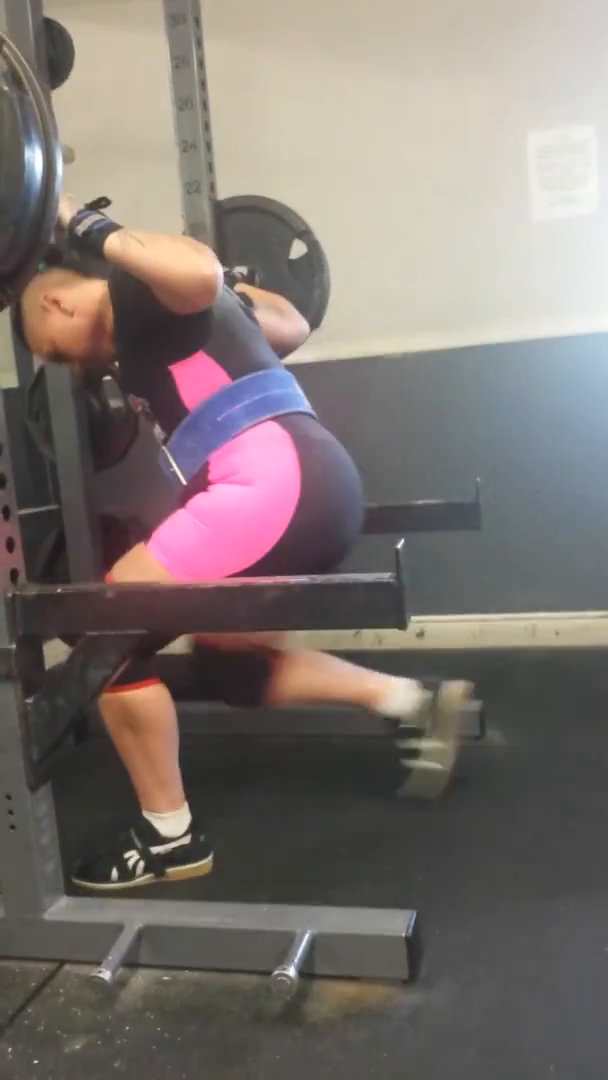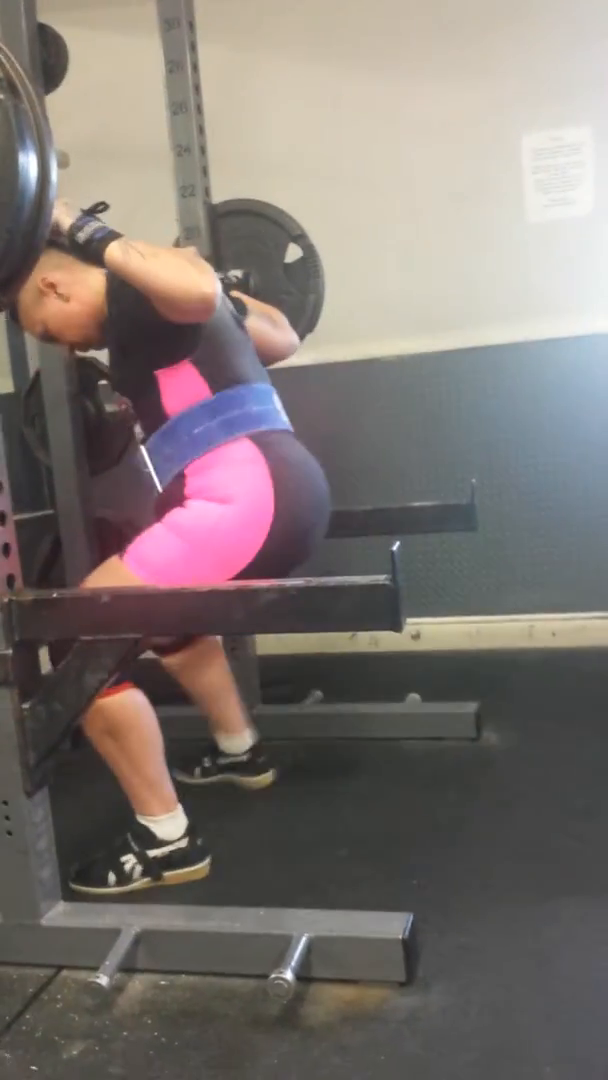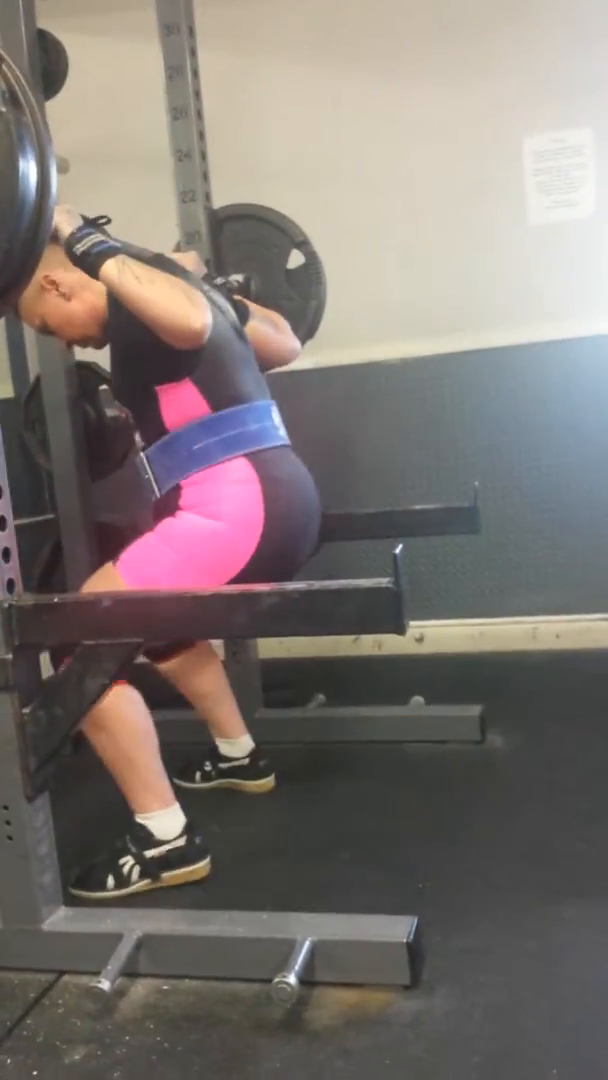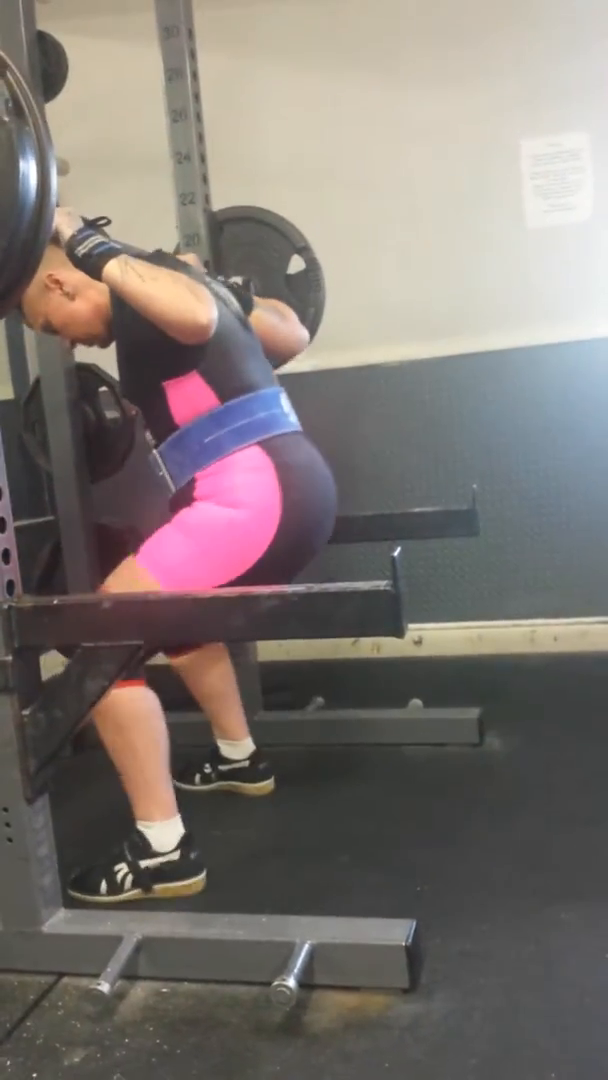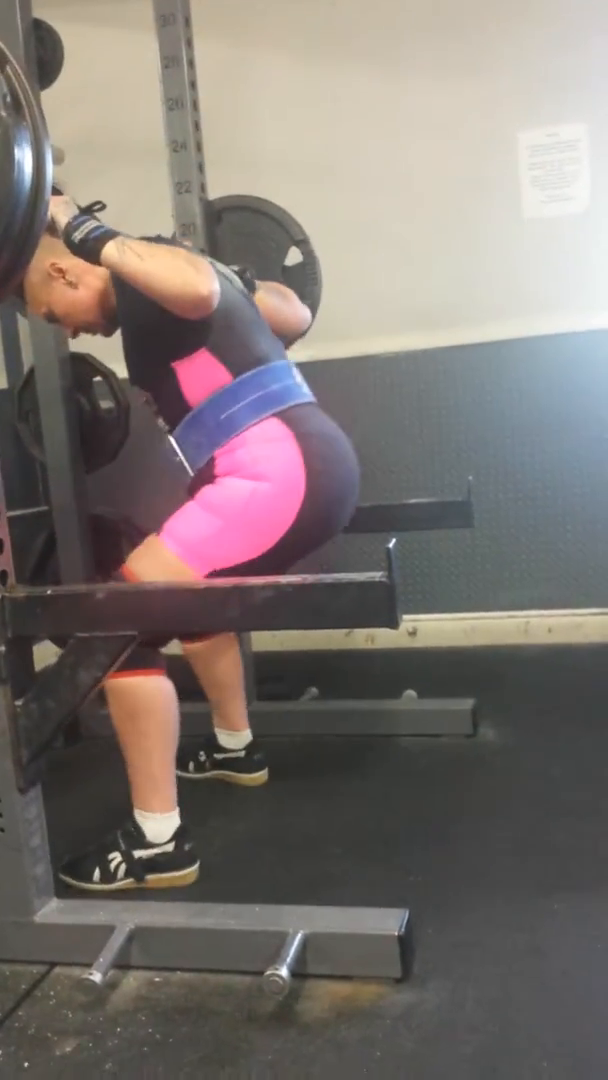
dt=0.2s
person 1, frame 1
left shoulder: (136, 298)
right shoulder: (167, 312)
left elbow: (197, 271)
right elbow: (292, 326)
left wrist: (94, 232)
right wrist: (239, 291)
left hip: (275, 485)
right hip: (317, 485)
right knee: (234, 658)
left ankle: (169, 838)
right ankle: (411, 702)
person 1, frame 2
left shoulder: (131, 294)
right shoulder: (154, 298)
left elbow: (197, 290)
right elbow: (282, 338)
left wrist: (93, 236)
right wrist: (223, 288)
left hip: (245, 501)
right hip: (284, 491)
left ankle: (165, 841)
right ankle: (240, 750)
person 1, frame 3
left shoulder: (140, 299)
right shoulder: (174, 284)
left elbow: (190, 323)
right elbow: (284, 342)
left wrist: (94, 249)
right wrist: (208, 282)
left hip: (236, 512)
right hip: (279, 498)
left ankle: (165, 838)
right ankle: (239, 755)
person 1, frame 4
left shoulder: (148, 286)
right shoulder: (180, 280)
left elbow: (194, 316)
right elbow: (292, 334)
left wrist: (96, 251)
right wrist: (217, 282)
left hip: (253, 501)
right hip: (296, 487)
left ankle: (162, 850)
right ankle: (239, 758)
person 1, frame 5
left shoulder: (144, 278)
right shoulder: (177, 263)
left elbow: (195, 288)
right elbow: (295, 315)
left wrist: (91, 235)
left hip: (276, 474)
right hip: (316, 461)
right knee: (187, 591)
left ankle: (156, 842)
right ankle: (236, 747)
